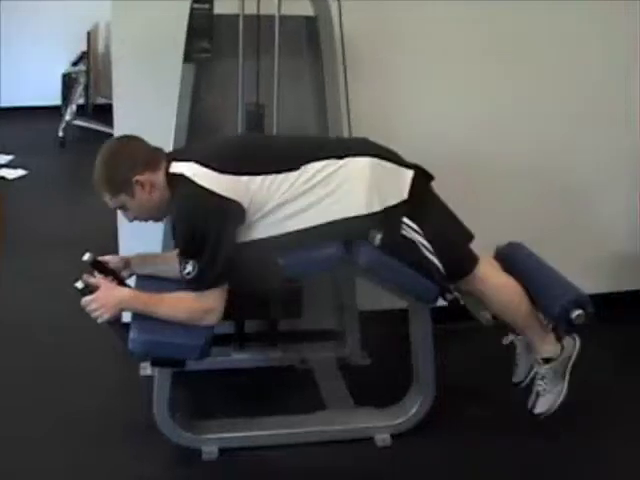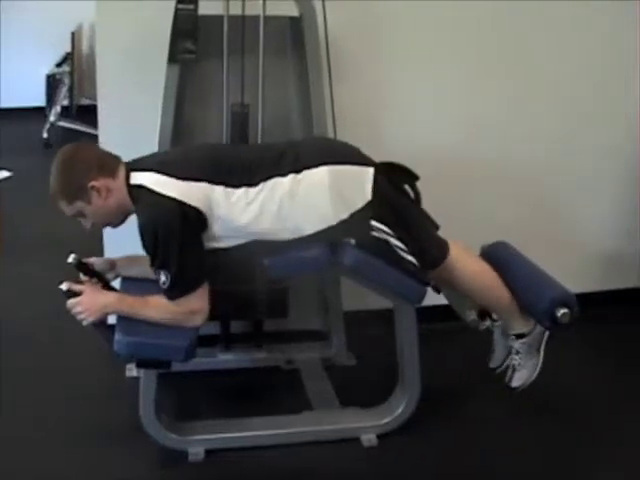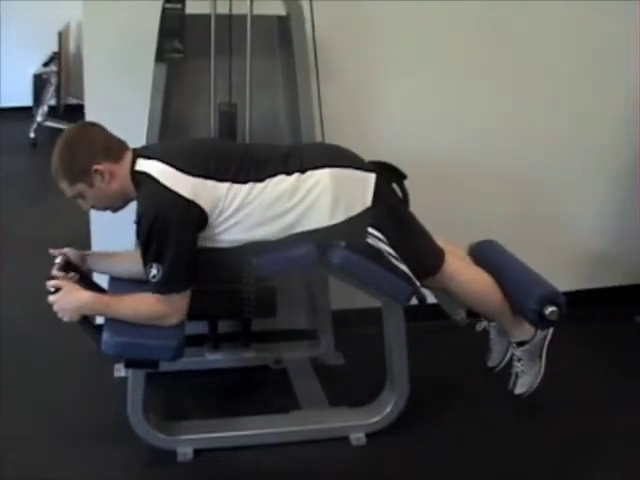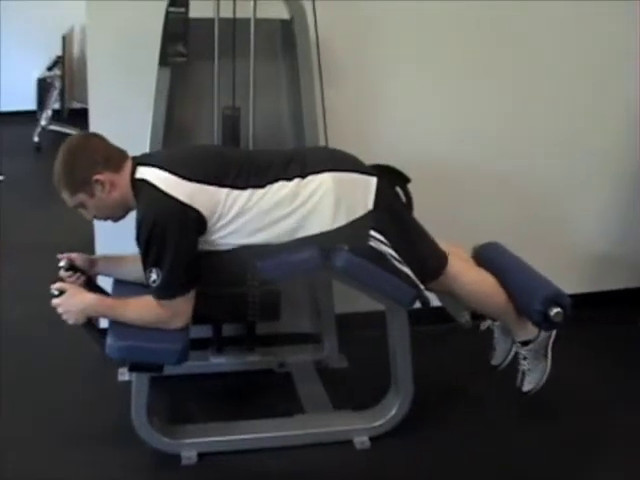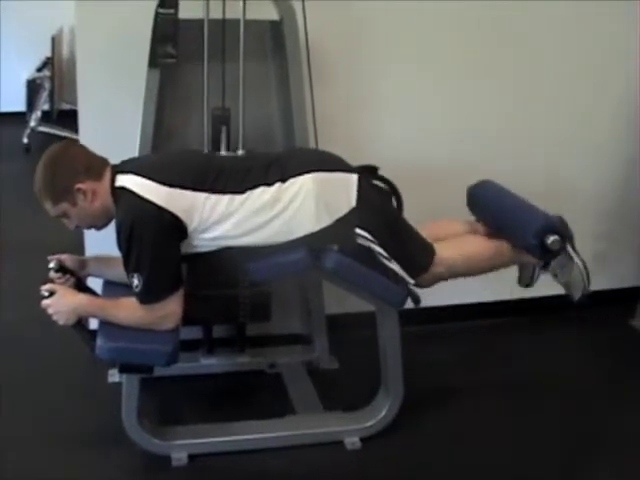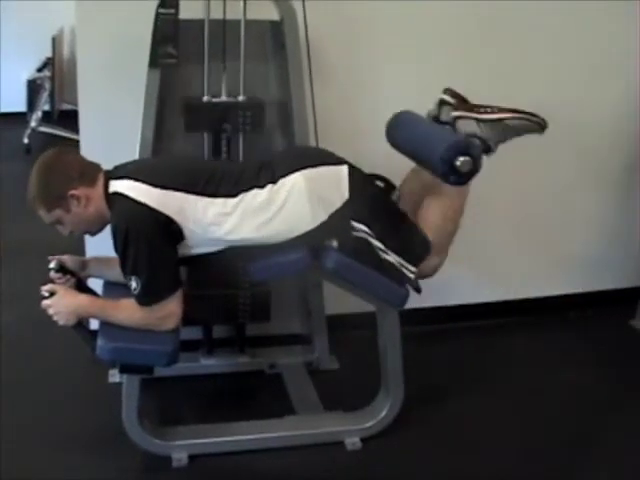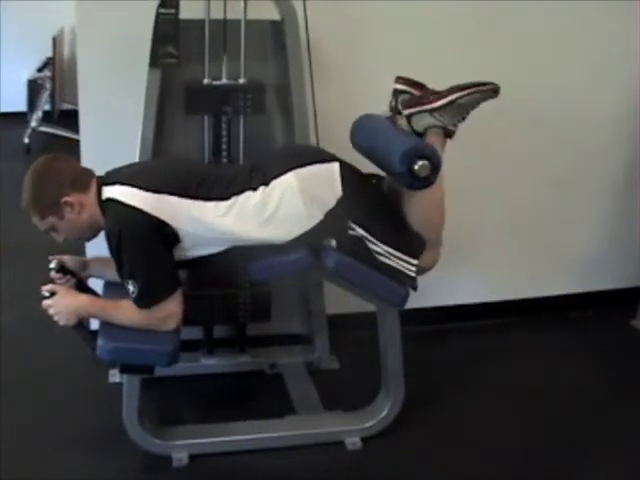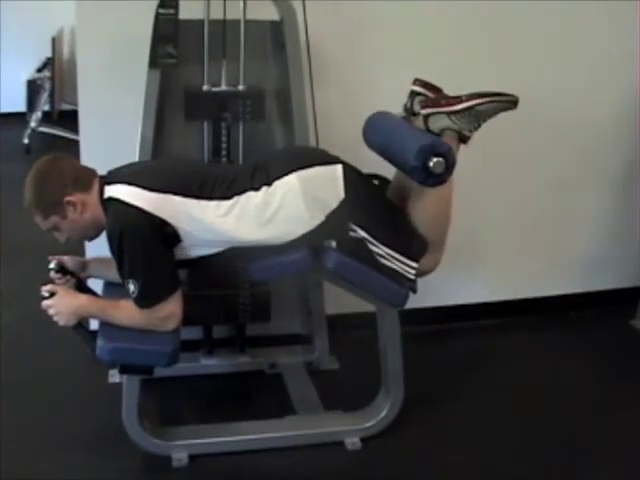
dt=0.5s
person 1, frame 1
left shoulder: (194, 202)
right shoulder: (184, 173)
left elbow: (207, 308)
right elbow: (198, 265)
left wrist: (127, 300)
right wrist: (133, 263)
left hip: (373, 190)
right hip: (356, 178)
left knee: (465, 271)
right knee: (454, 267)
left ankle: (549, 349)
right ankle: (527, 331)
person 1, frame 2
left shoulder: (157, 208)
right shoulder: (147, 177)
left elbow: (190, 310)
right elbow: (180, 266)
left wrist: (109, 302)
right wrist: (116, 265)
left hip: (338, 194)
right hip: (326, 171)
left knee: (439, 261)
right knee: (431, 256)
left ankle: (523, 329)
right ankle: (501, 318)
person 1, frame 3
left shoulder: (161, 200)
right shoulder: (150, 166)
left elbow: (169, 308)
right elbow: (160, 263)
left wrist: (86, 302)
right wrist: (92, 261)
left hip: (340, 198)
right hip: (326, 180)
left knee: (435, 269)
right knee: (427, 257)
left ankle: (524, 333)
right ankle: (500, 318)
person 1, frame 4
left shoulder: (160, 205)
right shoulder: (149, 174)
left elbow: (173, 312)
right elbow: (167, 270)
left wrist: (93, 305)
right wrist: (97, 264)
left hip: (342, 203)
right hip: (329, 181)
left knee: (436, 271)
right knee: (429, 260)
left ankle: (527, 330)
right ankle: (504, 315)
person 1, frame 5
left shoulder: (138, 212)
right shoulder: (131, 180)
left elbow: (163, 312)
right elbow: (154, 267)
left wrist: (83, 305)
right wrist: (87, 265)
left hip: (326, 205)
right hip: (315, 184)
left knee: (427, 267)
right knee: (417, 244)
person 1, frame 6
left shoulder: (132, 214)
right shoulder: (125, 184)
left elbow: (162, 313)
right elbow: (154, 266)
left wrist: (84, 305)
right wrist: (88, 265)
left hip: (322, 202)
right hip: (308, 176)
left knee: (424, 258)
right knee: (403, 224)
left ankle: (467, 140)
right ankle: (451, 131)
person 1, frame 7
left shoulder: (125, 218)
right shoulder: (119, 187)
left elbow: (163, 314)
right elbow: (153, 266)
left wrist: (84, 306)
right wrist: (88, 266)
left hip: (317, 203)
right hip: (302, 177)
left knee: (422, 254)
right knee: (393, 223)
left ankle: (430, 126)
right ankle: (413, 121)
person 1, frame 8
left shoulder: (126, 218)
right shoulder: (120, 186)
left elbow: (163, 314)
right elbow: (152, 267)
left wrist: (83, 305)
right wrist: (87, 267)
left hip: (319, 203)
right hip: (302, 177)
left knee: (423, 256)
right knee: (397, 226)
left ankle: (443, 132)
right ankle: (426, 125)
